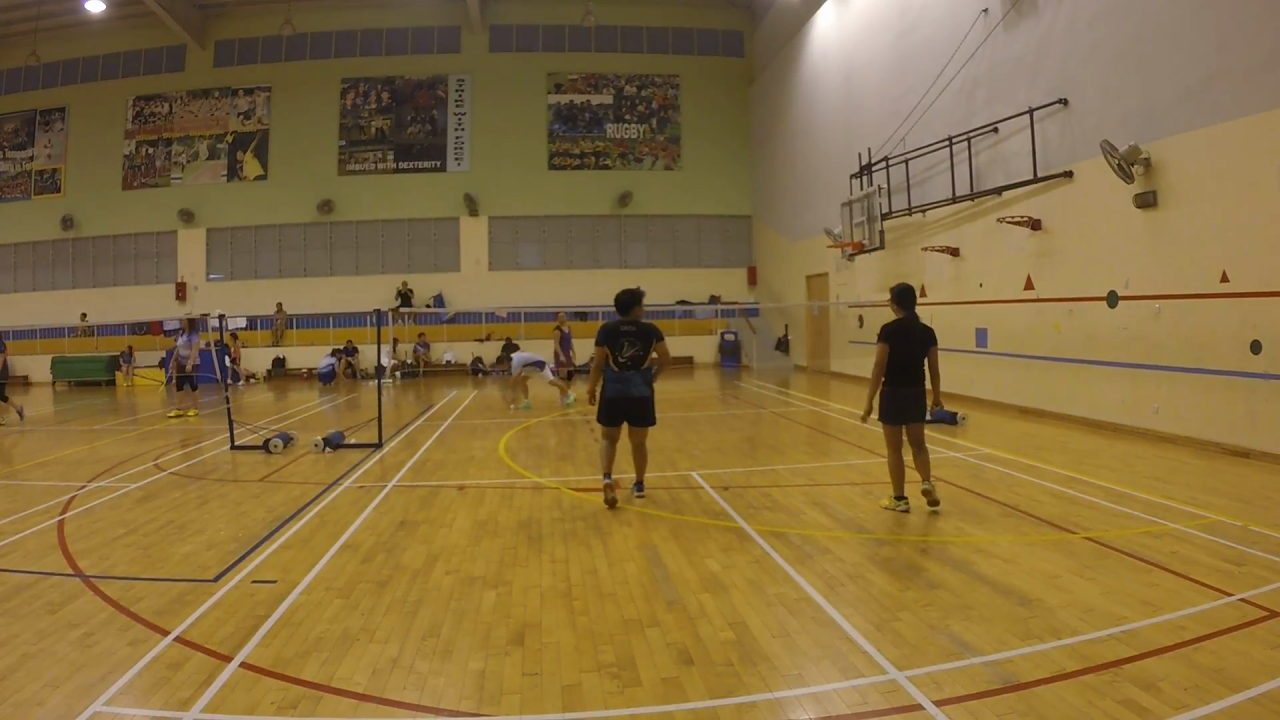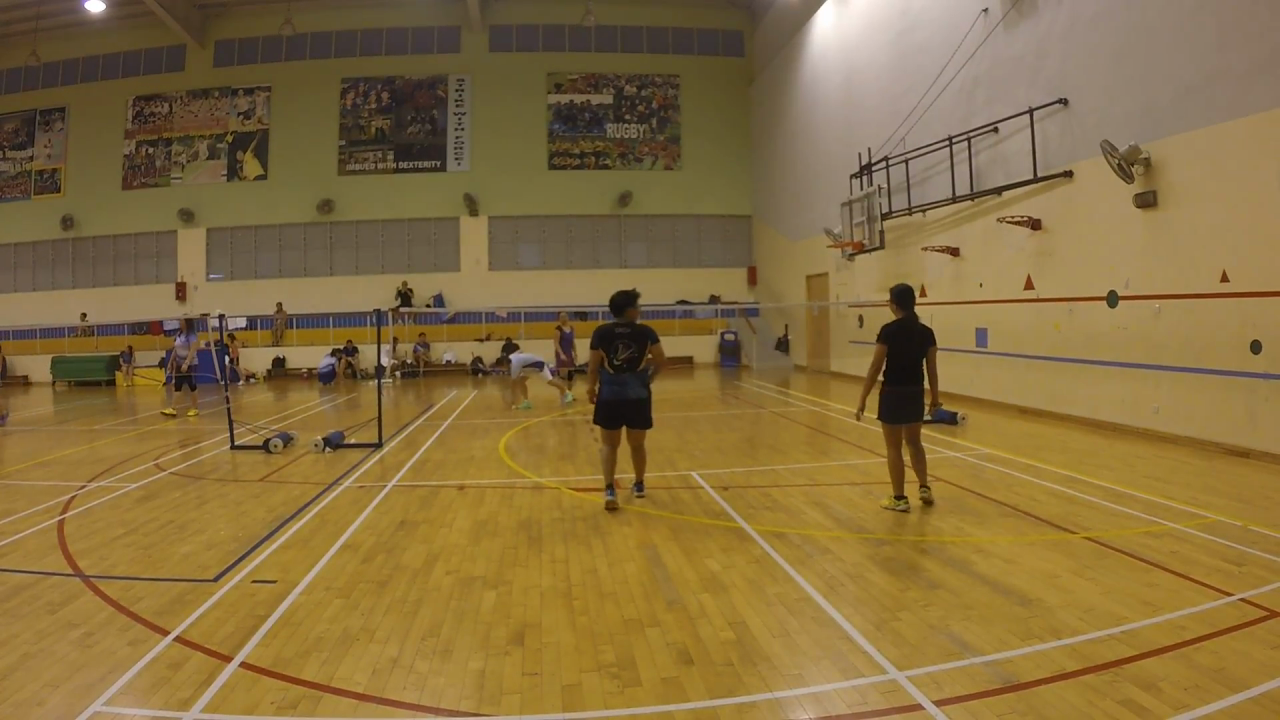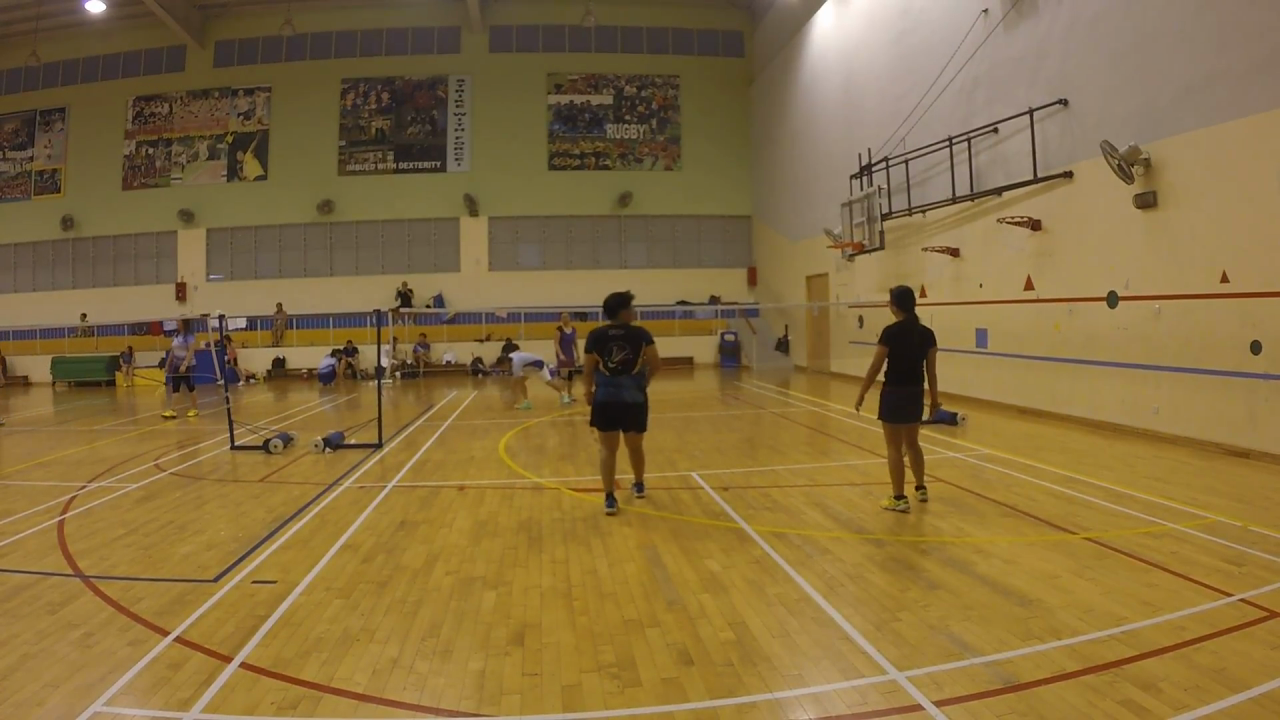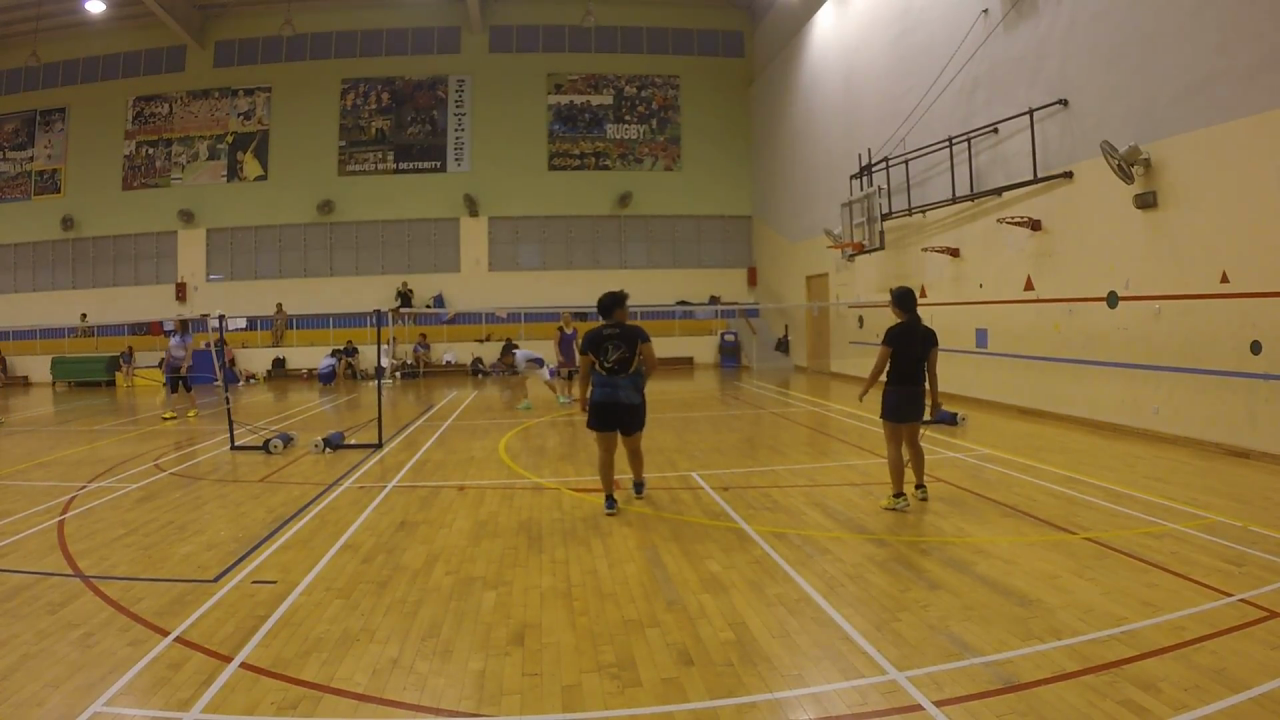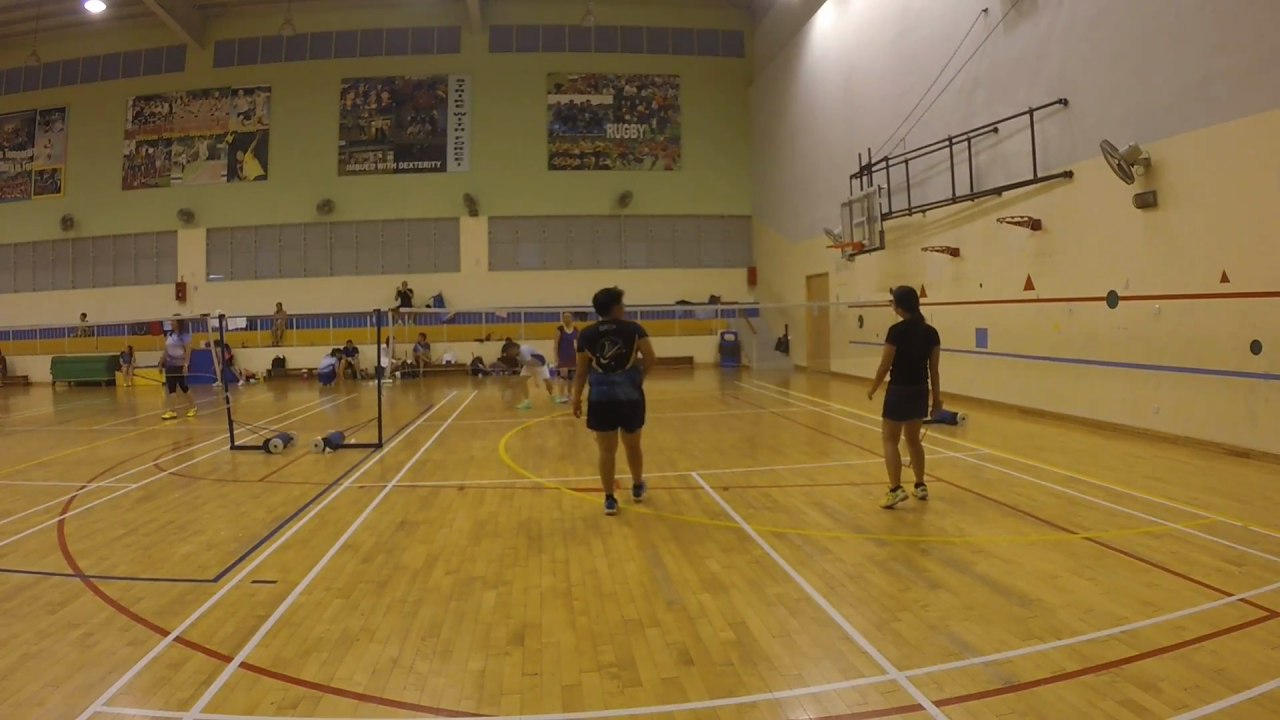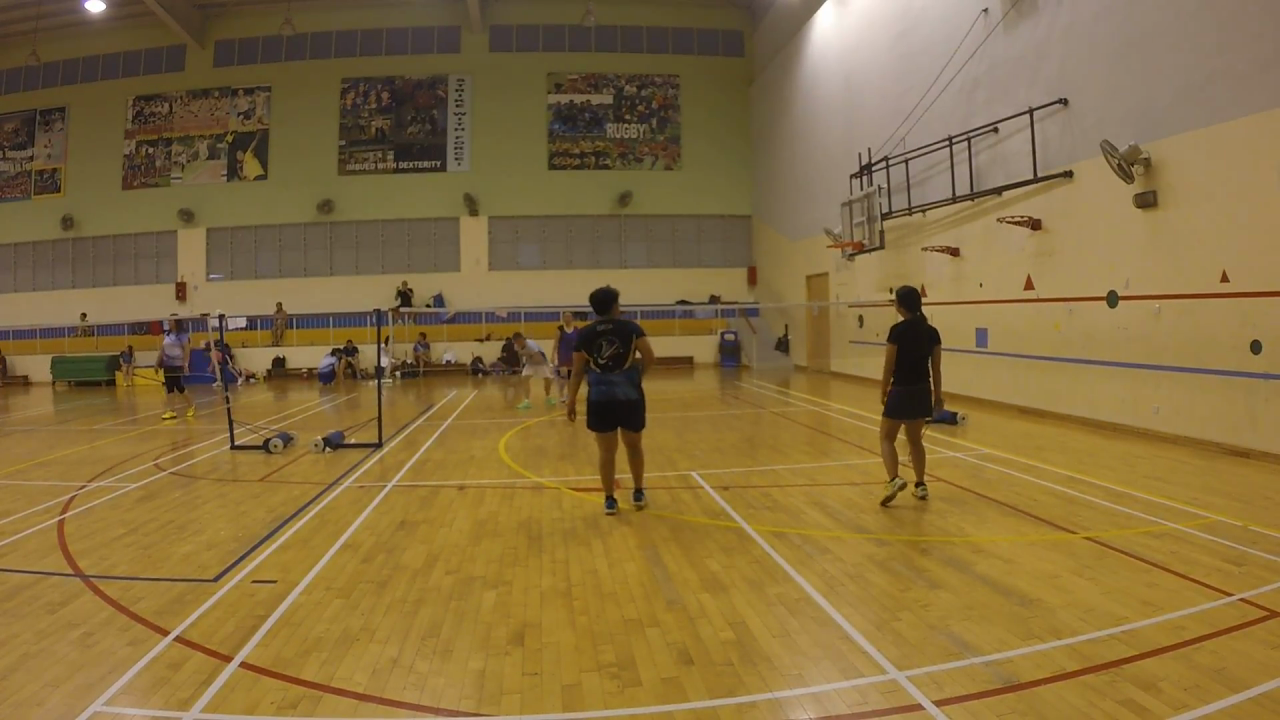
dt=0.1s
person 1, frame 1
left shoulder: (889, 330)
right shoulder: (927, 332)
left elbow: (879, 367)
right elbow: (934, 368)
left wrist: (869, 401)
right wrist: (936, 396)
left hip: (893, 394)
right hip: (916, 394)
left knee: (894, 448)
right knee: (918, 443)
left ankle: (899, 499)
right ankle: (928, 485)
person 1, frame 2
left shoulder: (889, 331)
right shoulder: (926, 332)
left elbow: (875, 367)
right elbow: (932, 369)
left wrist: (863, 399)
right wrist: (934, 396)
left hip: (893, 393)
right hip: (915, 393)
left knee: (894, 447)
right knee: (914, 442)
left ankle: (899, 498)
right ankle: (924, 488)
person 1, frame 3
left shoulder: (891, 332)
right shoulder: (927, 333)
left elbow: (875, 367)
right elbow: (931, 370)
left wrist: (861, 395)
right wrist: (934, 398)
left hip: (894, 394)
right hip: (915, 394)
left knee: (894, 447)
right knee: (912, 443)
left ankle: (899, 498)
right ankle: (921, 489)
person 1, frame 4
left shoulder: (894, 333)
right shoulder: (929, 334)
left elbow: (879, 367)
right elbow: (932, 370)
left wrist: (865, 390)
right wrist: (934, 398)
left hip: (896, 393)
right hip: (917, 393)
left knee: (894, 446)
right knee: (913, 442)
left ankle: (898, 496)
right ankle: (921, 488)
person 1, frame 5
left shoulder: (897, 331)
right shoulder: (931, 332)
left elbow: (885, 366)
right elbow: (934, 368)
left wrist: (873, 388)
right wrist: (936, 396)
left hip: (899, 392)
right hip: (920, 392)
left knee: (890, 442)
right knee: (913, 439)
left ankle: (897, 489)
right ankle: (920, 486)
person 1, frame 6
left shoulder: (898, 330)
right shoulder: (931, 332)
left elbow: (889, 367)
right elbow: (935, 367)
left wrist: (884, 391)
right wrist: (937, 395)
left hip: (901, 391)
right hip: (921, 391)
left knee: (886, 438)
right knee: (915, 439)
left ankle: (894, 479)
right ankle: (921, 486)
person 2, frame 1
left shoulder: (606, 330)
right shoulder: (651, 331)
left elbow: (597, 364)
right elbow: (666, 360)
left wrist: (591, 388)
right wrist: (654, 374)
left hip: (612, 394)
right hip: (641, 394)
left knee: (609, 440)
right knee: (638, 442)
left ankle: (607, 479)
right ankle: (639, 484)
person 2, frame 2
left shoulder: (601, 333)
right shoulder: (645, 332)
left elbow: (593, 367)
right elbow: (661, 361)
left wrist: (591, 388)
right wrist: (650, 375)
left hip: (609, 396)
right hip: (638, 396)
left knee: (609, 444)
right knee: (637, 443)
left ankle: (610, 490)
right ankle: (639, 484)
person 2, frame 3
left shoulder: (595, 336)
right shoulder: (641, 334)
left elbow: (588, 370)
right elbow: (656, 364)
left wrist: (588, 391)
right wrist: (646, 379)
left hip: (605, 399)
right hip: (635, 398)
left knee: (608, 449)
right knee: (635, 445)
left ankle: (609, 498)
right ankle: (639, 485)
person 2, frame 4
left shoulder: (590, 337)
right shoulder: (636, 333)
left elbow: (584, 373)
right elbow: (652, 363)
left wrist: (583, 396)
right wrist: (643, 380)
left hip: (602, 400)
right hip: (632, 399)
left knee: (606, 451)
right knee: (633, 446)
left ankle: (609, 500)
right ankle: (638, 485)
person 2, frame 5
left shoulder: (587, 334)
right shoulder: (633, 329)
left elbow: (581, 371)
right elbow: (650, 358)
left wrist: (577, 398)
right wrist: (641, 375)
left hip: (600, 398)
right hip: (630, 396)
left knee: (606, 450)
right knee: (632, 444)
left ankle: (609, 500)
right ankle: (638, 487)
person 2, frame 6
left shoulder: (584, 335)
right shoulder: (631, 328)
left elbow: (577, 371)
right elbow: (649, 358)
left wrist: (571, 400)
right wrist: (639, 375)
left hip: (600, 398)
right hip: (630, 396)
left knee: (606, 450)
right knee: (634, 445)
left ankle: (609, 500)
right ankle: (638, 492)
